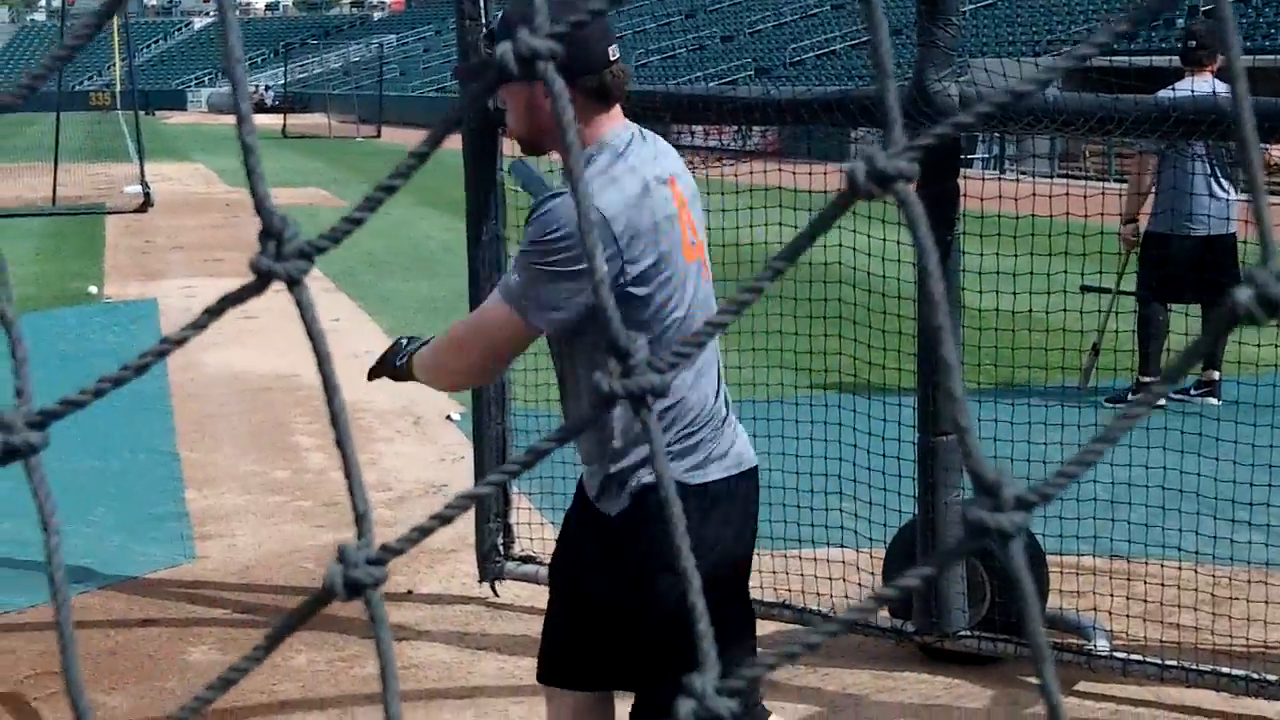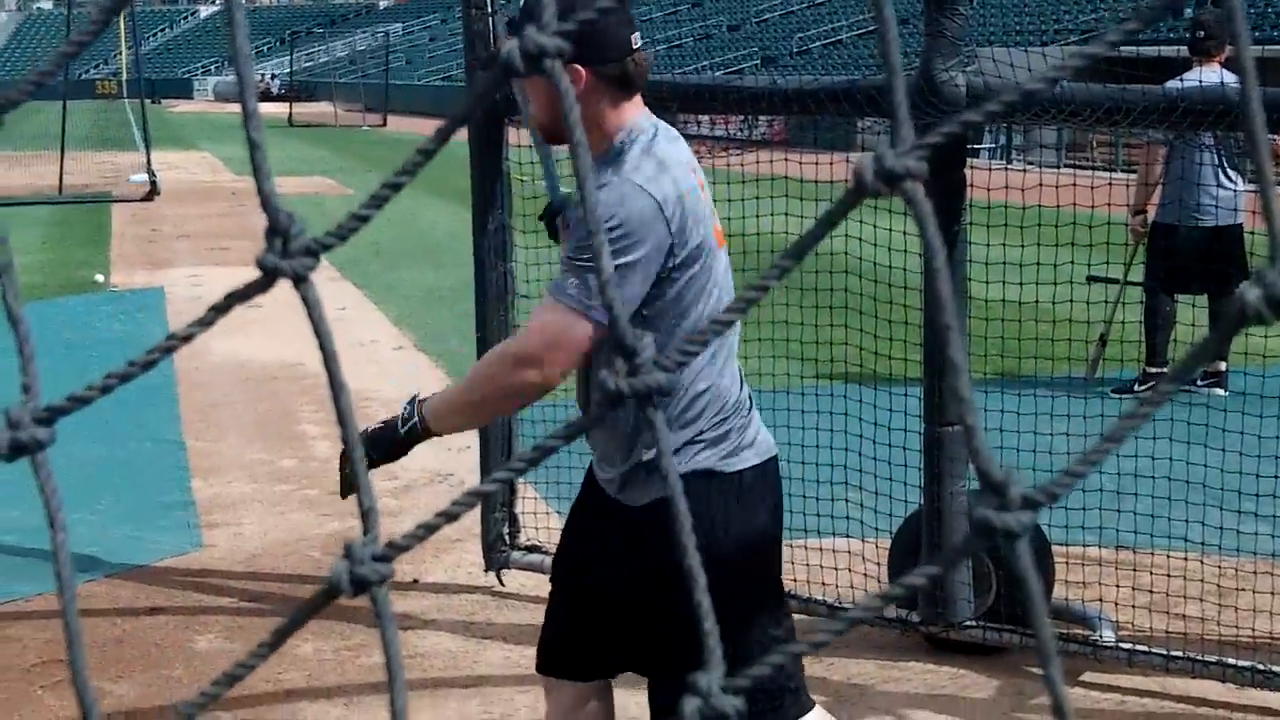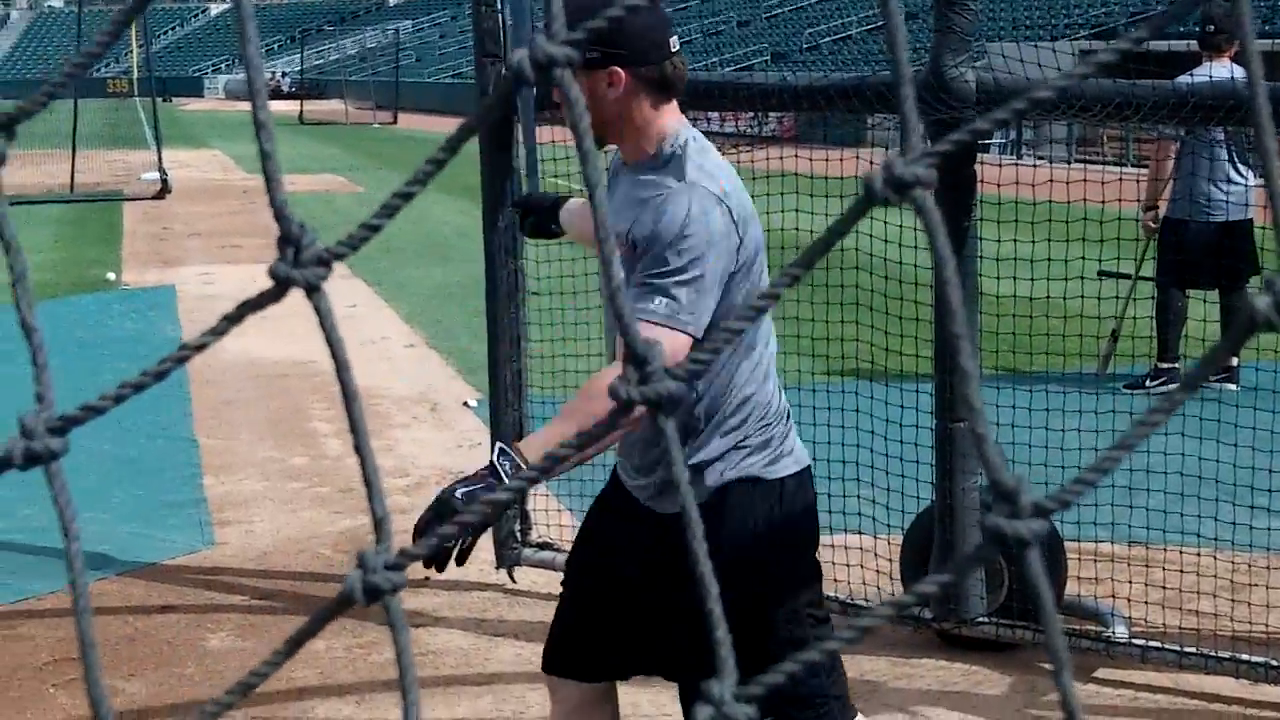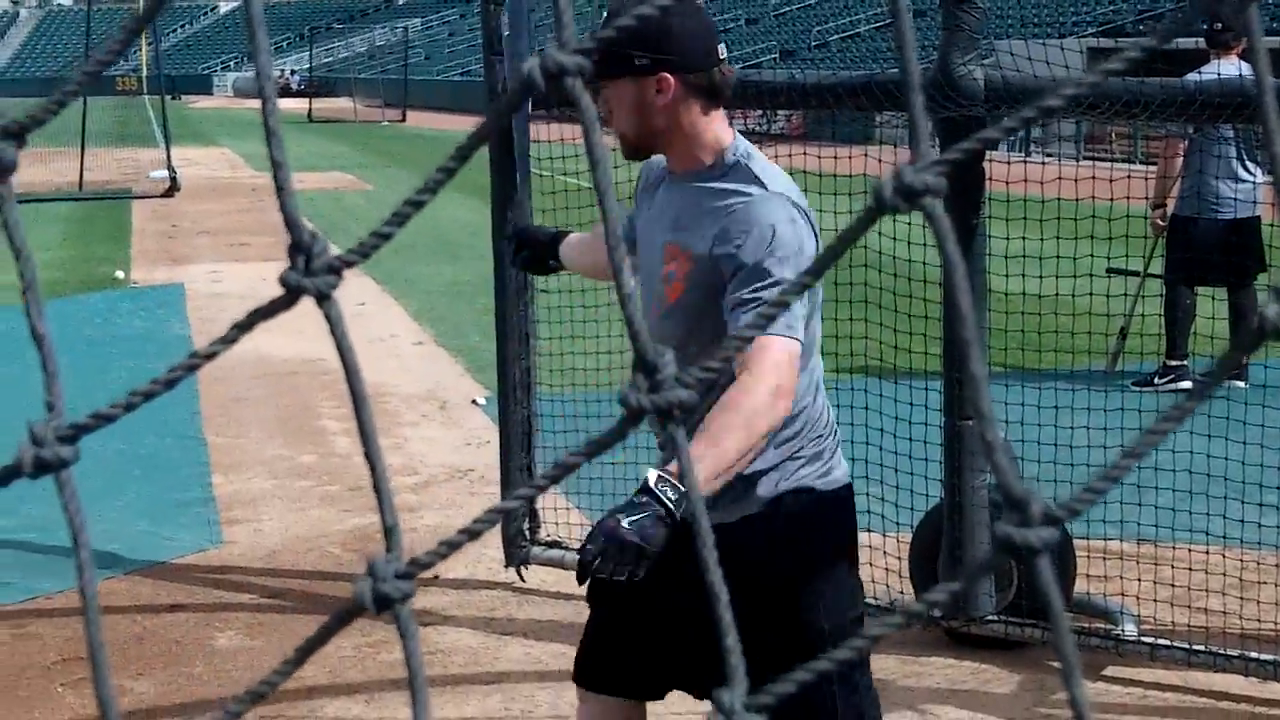
dt=0.1s
person 1, frame 1
left shoulder: (585, 206)
right shoulder: (650, 158)
left elbow: (478, 351)
left wrist: (408, 357)
left hip: (684, 499)
right hip: (619, 487)
person 1, frame 2
left shoulder: (630, 194)
right shoulder: (645, 151)
left elbow: (539, 362)
left wrist: (413, 422)
right wrist: (573, 219)
left hip: (706, 489)
right hip: (626, 479)
person 1, frame 3
left shoulder: (691, 201)
right shoulder: (634, 167)
left wrist: (504, 469)
right wrist: (559, 211)
left hip: (741, 499)
right hip: (643, 486)
person 1, frame 4
left shoulder: (759, 215)
right shoulder: (657, 179)
left elbow: (767, 382)
left wrist: (661, 495)
right wrist: (555, 248)
left hip: (785, 513)
right hip: (689, 497)
person 2, frame 1
left shoulder: (1164, 100)
right shoulder: (1234, 99)
left elbow: (1144, 166)
left wrist: (1128, 218)
left hip: (1171, 222)
right hip: (1220, 220)
left knee: (1152, 299)
right knee: (1215, 301)
left ankle: (1147, 382)
right ankle: (1209, 380)
person 2, frame 2
left shoulder: (1173, 90)
right shoulder: (1243, 90)
left elbow: (1154, 156)
left wrist: (1138, 209)
left hip: (1179, 213)
right hip: (1227, 211)
left knee: (1160, 289)
right knee: (1224, 291)
left ankle: (1155, 372)
right ankle: (1217, 371)
person 2, frame 3
left shoulder: (1184, 85)
left elbow: (1166, 152)
left wrist: (1150, 205)
left hip: (1190, 208)
right hip: (1238, 206)
left knee: (1172, 284)
right knee: (1234, 285)
left ankle: (1167, 367)
right ankle: (1228, 366)
person 2, frame 4
left shoulder: (1193, 83)
left elbow: (1174, 149)
left wrist: (1158, 203)
left hip: (1199, 205)
right hip: (1246, 203)
left knee: (1180, 282)
right knee: (1243, 283)
left ankle: (1176, 365)
right ankle: (1238, 364)
